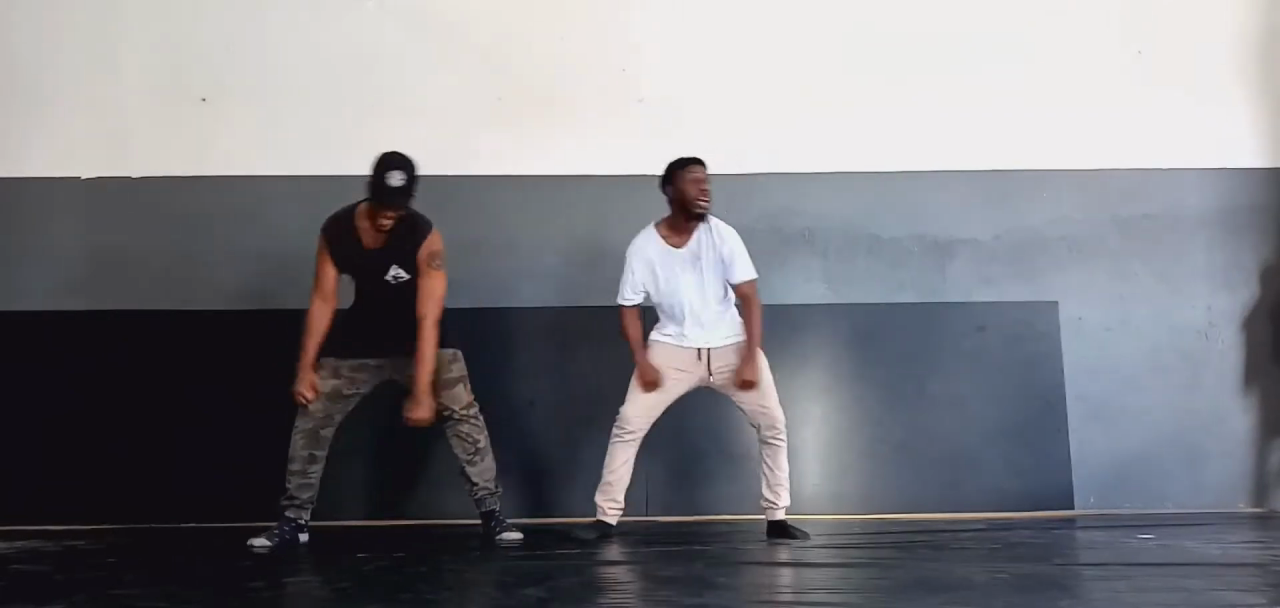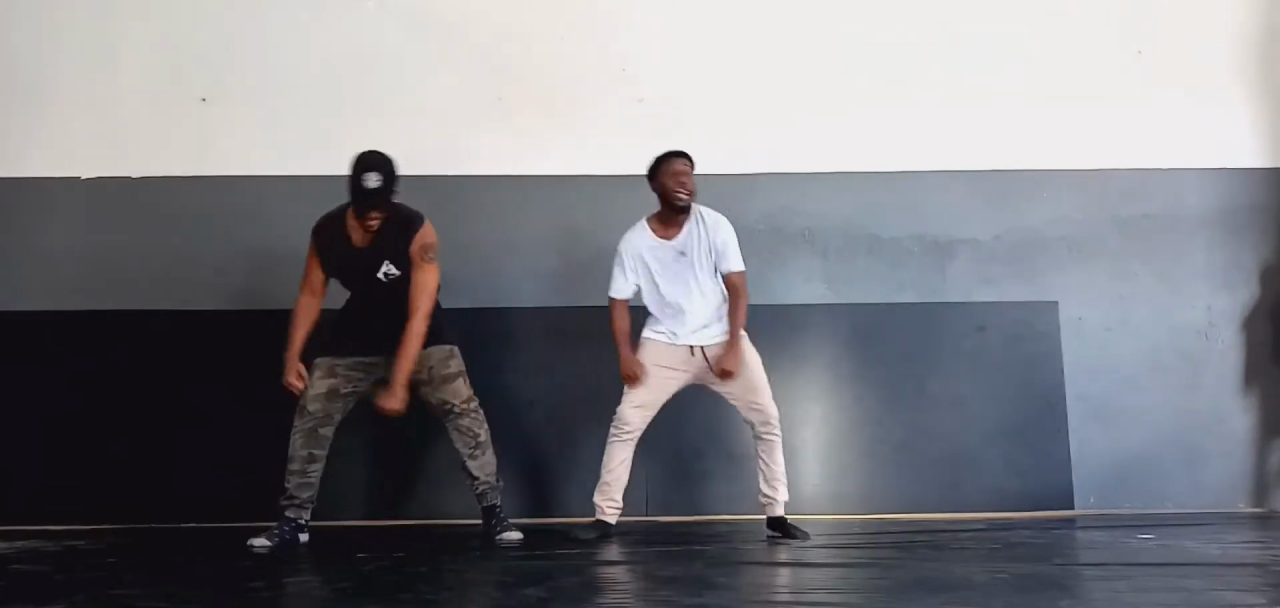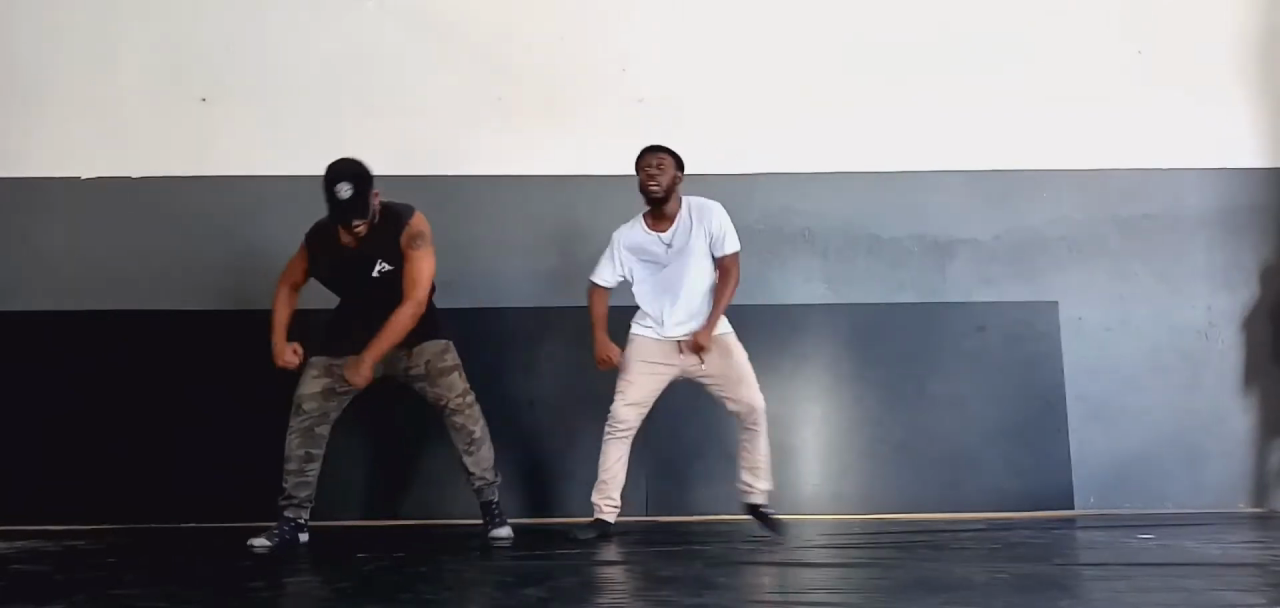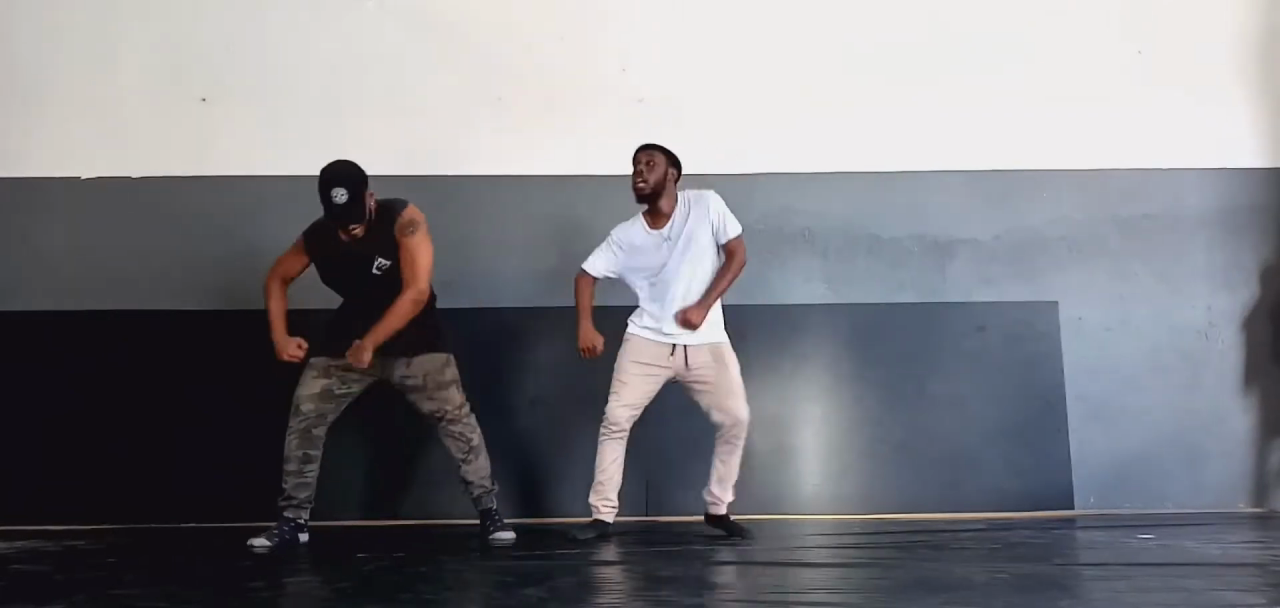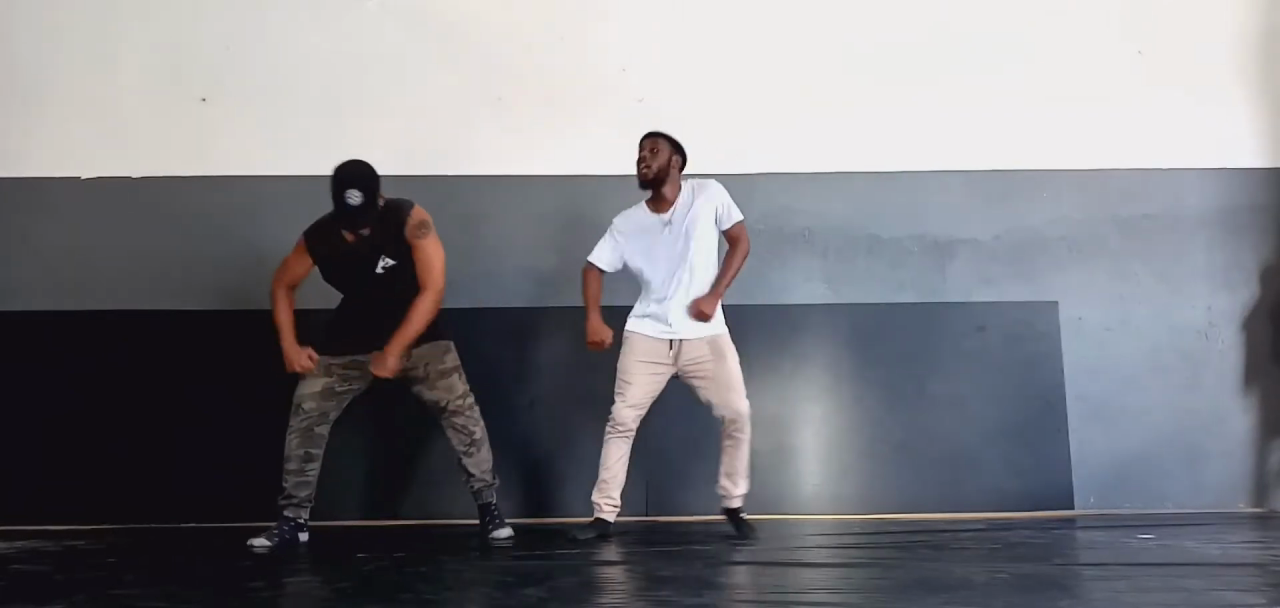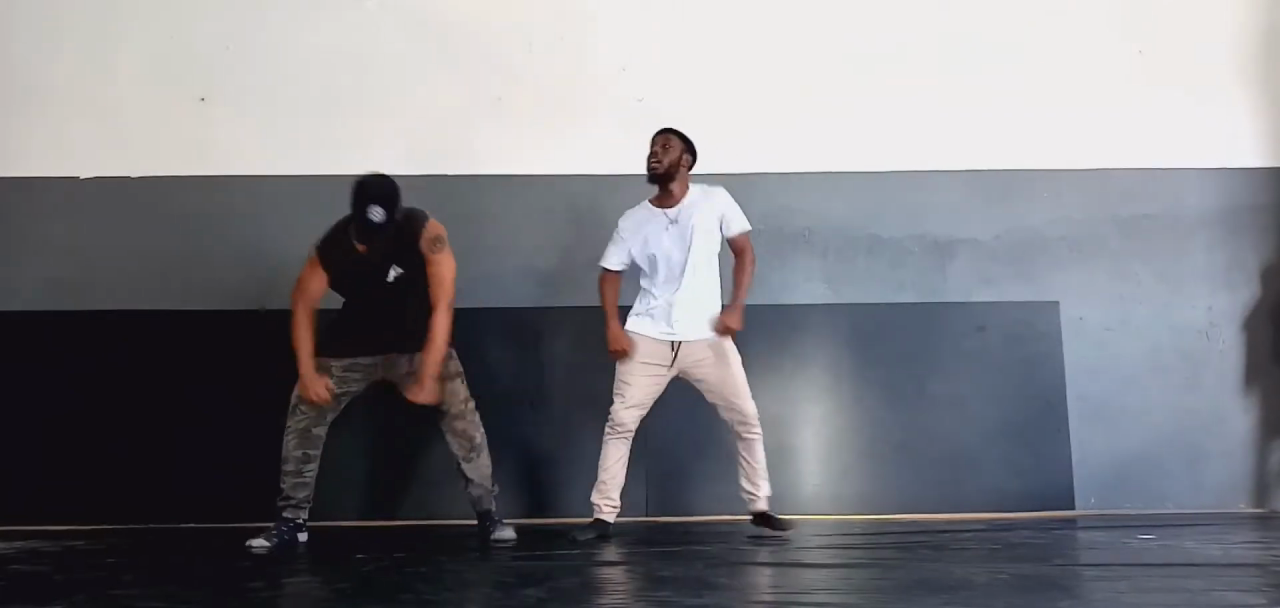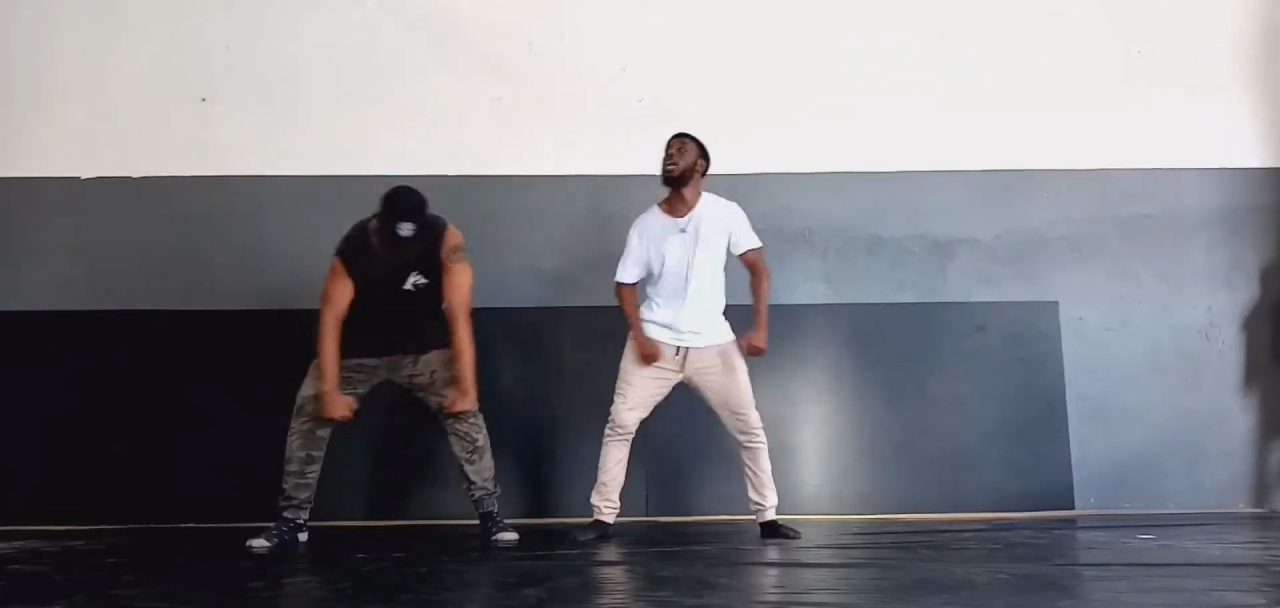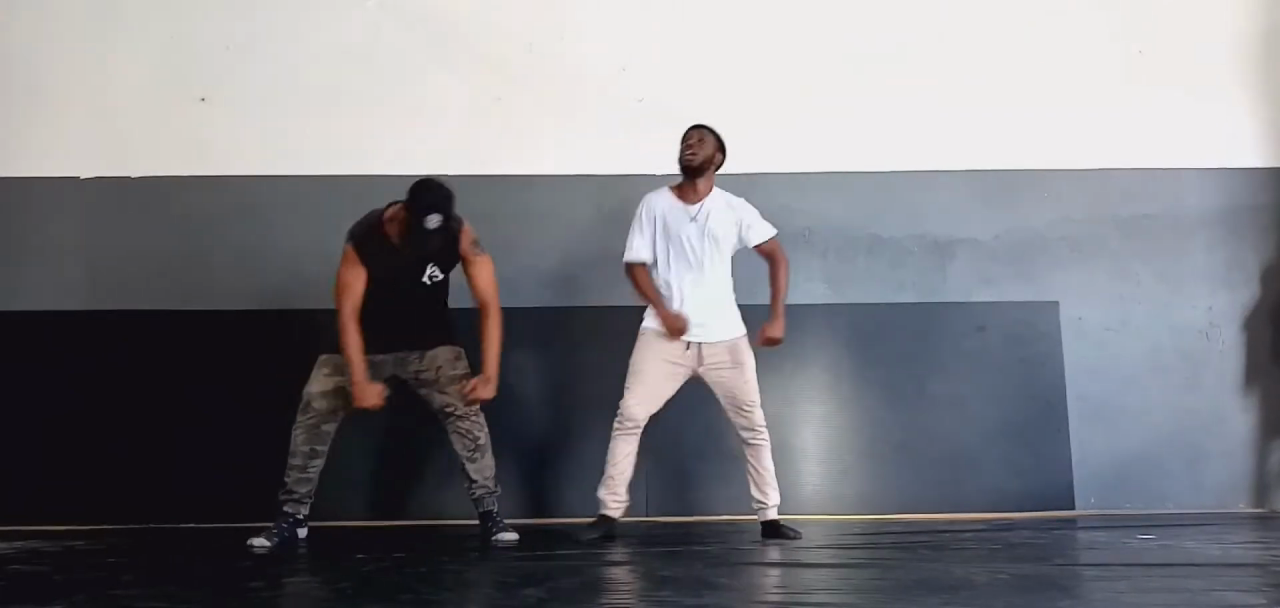
dt=0.1s
person 1, frame 1
left shoulder: (722, 236)
right shoulder: (642, 247)
left elbow: (748, 298)
right elbow: (629, 308)
left wrist: (750, 358)
right wrist: (642, 362)
left hip: (729, 345)
right hip: (672, 347)
left knee: (773, 423)
right knee: (628, 423)
left ankle: (776, 517)
right ankle: (606, 516)
person 1, frame 2
left shoulder: (714, 225)
right shoulder: (634, 242)
left elbow: (737, 289)
right elbow: (618, 301)
left wrist: (733, 348)
right wrist: (625, 354)
left hip: (720, 342)
right hip: (664, 345)
left knee: (766, 418)
right knee: (625, 422)
left ankle: (776, 513)
right ankle: (605, 515)
person 1, frame 3
left shoulder: (708, 213)
right shoulder: (627, 237)
left elbow: (730, 270)
right elbow: (599, 286)
left wrist: (709, 324)
right wrist: (601, 339)
left hip: (711, 337)
right hip: (653, 339)
left knee: (753, 409)
right knee: (620, 420)
left ankle: (755, 499)
right ankle: (604, 514)
person 1, frame 4
left shoulder: (706, 204)
right shoulder: (624, 236)
left elbow: (737, 255)
right elbow: (586, 275)
left wrist: (705, 305)
right wrist: (585, 325)
left hip: (704, 340)
right hip: (647, 340)
left knee: (735, 420)
right knee: (615, 421)
left ankle: (718, 508)
right ankle: (602, 515)
person 1, frame 5
left shoulder: (708, 194)
right shoulder: (627, 222)
left elbow: (740, 242)
right elbow: (594, 267)
left wrist: (714, 294)
right wrist: (593, 318)
left hip: (701, 333)
right hip: (647, 335)
left knee: (737, 414)
right knee: (623, 421)
left ankle: (733, 503)
right ankle: (602, 515)
person 1, frame 6
left shoulder: (715, 201)
right shoulder: (634, 220)
left elbow: (745, 253)
right elbow: (609, 271)
left wrist: (734, 309)
right wrist: (613, 326)
left hip: (707, 337)
right hip: (649, 336)
left knee: (745, 417)
right knee: (621, 421)
left ankle: (759, 506)
right ankle: (604, 515)
person 1, frame 7
left shoulder: (725, 213)
right shoulder: (645, 224)
left elbow: (758, 267)
right elbow: (625, 283)
left wrist: (759, 326)
right wrist: (639, 335)
left hip: (713, 343)
right hip: (656, 340)
left knee: (749, 428)
right knee: (621, 423)
left ankle: (767, 517)
right ankle: (603, 516)
person 1, frame 8
left shoulder: (734, 208)
right shoulder: (654, 204)
left elbow: (776, 256)
right elbow: (636, 264)
left wrist: (777, 315)
right wrist: (662, 311)
left hip: (724, 337)
right hip: (667, 335)
left knee: (753, 424)
right knee: (630, 416)
left ankle: (769, 517)
right ankle: (609, 512)
person 2, frame 1
left shoulder: (425, 238)
right shoulder: (337, 230)
left elbow: (428, 320)
right elbow: (323, 299)
left wrist: (423, 395)
right wrist: (306, 367)
left hip: (419, 341)
right hip: (359, 341)
left knee: (465, 416)
right knee: (311, 417)
left ankle: (491, 513)
right ankle: (294, 521)
person 2, frame 2
left shoulder: (416, 231)
right shoulder: (327, 231)
left elbow: (420, 313)
right elbow: (311, 296)
left wrist: (398, 385)
right wrist: (292, 357)
left hip: (419, 338)
right hip: (354, 339)
left knee: (464, 411)
right knee: (310, 415)
left ankle: (492, 511)
right ankle: (294, 521)
person 2, frame 3
left shoulder: (408, 226)
right shoulder: (319, 238)
left elbow: (416, 300)
right elbow: (288, 287)
left wrist: (370, 358)
right wrist: (278, 340)
left hip: (414, 335)
right hip: (350, 334)
left knee: (460, 405)
right knee: (306, 415)
left ankle: (491, 507)
right ankle: (293, 520)
person 2, frame 4
left shoulder: (403, 219)
right shoulder: (318, 236)
left elbow: (417, 292)
right elbow: (276, 279)
left wrist: (370, 344)
right wrist: (279, 333)
left hip: (414, 340)
right hip: (349, 335)
left knee: (455, 416)
right knee: (304, 416)
left ankle: (489, 512)
right ankle: (293, 521)
person 2, frame 5
left shoulder: (411, 219)
right shoulder: (320, 236)
left elbow: (432, 290)
right elbow: (282, 285)
left wrist: (395, 351)
right wrist: (288, 344)
left hip: (416, 334)
right hip: (350, 338)
left knee: (460, 407)
right knee: (308, 412)
left ankle: (489, 508)
right ankle: (293, 520)
person 2, frame 6
left shoulder: (424, 230)
right shoulder: (333, 245)
left elbow: (442, 307)
right elbow: (303, 307)
left wrist: (429, 376)
right wrist: (307, 375)
left hip: (417, 340)
right hip: (352, 341)
left knee: (461, 413)
right knee: (304, 413)
left ankle: (487, 513)
right ankle: (292, 521)
person 2, frame 7
left shoulder: (445, 240)
right shoulder: (352, 249)
left elbow: (459, 315)
right elbow: (330, 321)
left wrist: (467, 385)
right wrist: (329, 390)
left hip: (424, 343)
right hip: (360, 345)
left knee: (465, 415)
right knee: (309, 415)
left ankle: (489, 514)
right ankle: (292, 521)
person 2, frame 8
left shoulder: (459, 235)
right shoulder: (365, 237)
left elbow: (490, 305)
right elbow: (348, 312)
left wrist: (490, 373)
right wrist: (360, 380)
left hip: (430, 340)
right hip: (367, 340)
left knee: (467, 412)
right knee: (314, 411)
left ankle: (489, 514)
right ankle: (292, 517)
